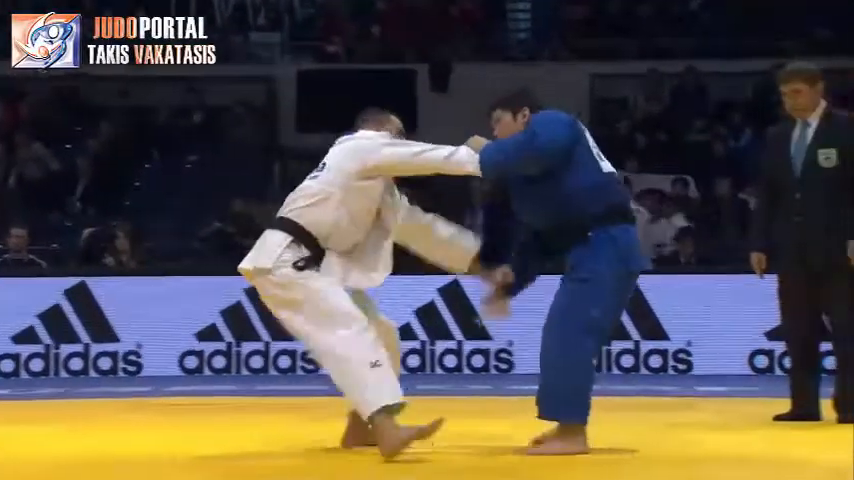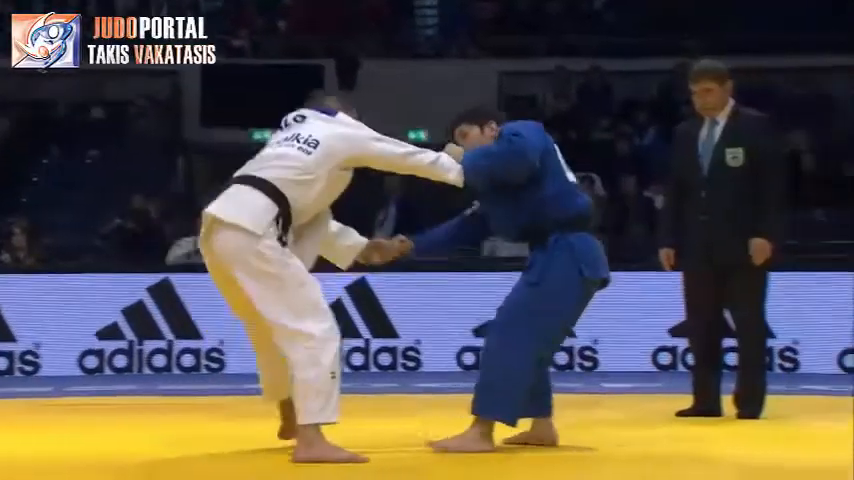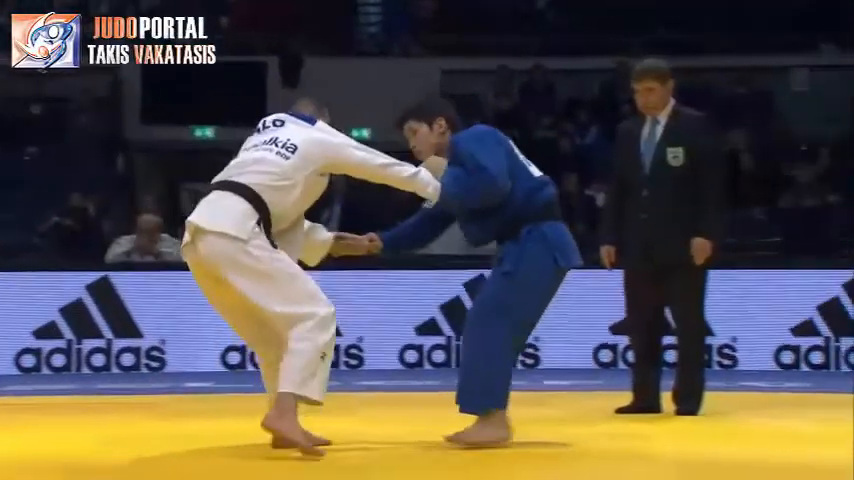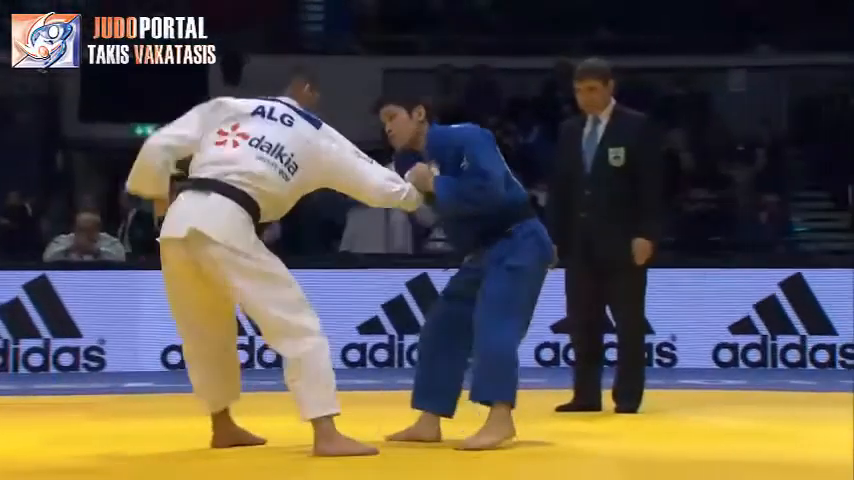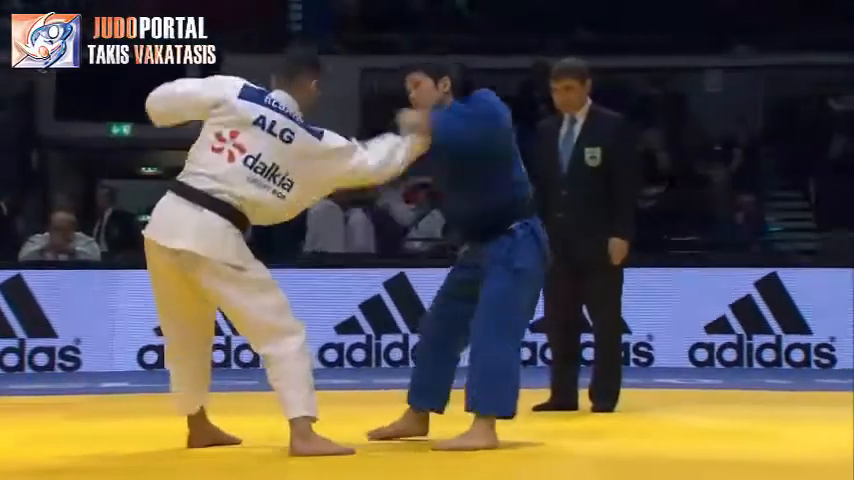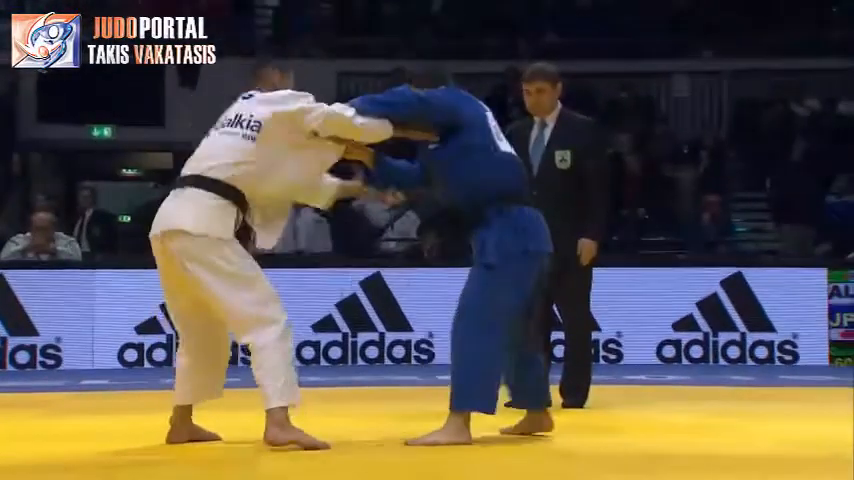
dt=0.3s
person 1, frame 1
left shoulder: (381, 188)
right shoulder: (365, 146)
left elbow: (417, 226)
right elbow: (428, 156)
left wrist: (475, 254)
right wrist: (481, 156)
left hip: (306, 262)
right hip: (282, 261)
left knee: (369, 332)
right knee: (348, 334)
left ankle: (359, 427)
right ankle: (387, 430)
person 1, frame 2
left shoulder: (290, 134)
right shoulder: (343, 130)
left elbow: (315, 224)
right elbow: (408, 156)
left wrist: (362, 248)
right wrist: (461, 170)
left hip: (221, 224)
right hip: (249, 228)
left knee: (277, 327)
right knee: (313, 329)
left ankle: (291, 417)
right ankle: (311, 440)
person 1, frame 3
left shoulder: (263, 136)
right shoulder: (319, 136)
left elbow: (287, 221)
right elbow: (383, 166)
left wrist: (332, 242)
right wrist: (437, 185)
left hip: (201, 231)
right hip: (233, 231)
left knee: (269, 331)
right knee: (313, 316)
left ankle: (285, 426)
right ankle: (284, 417)
person 1, frame 4
left shoulder: (227, 108)
right shoulder: (317, 138)
left elbow: (157, 147)
right elbow: (374, 185)
left wrist: (157, 192)
right wrist: (413, 193)
left hip: (179, 221)
right hip: (226, 229)
left knee: (205, 331)
right knee: (296, 325)
left ankle: (223, 426)
right ankle: (326, 434)
person 1, frame 5
left shoulder: (229, 92)
right shoulder: (317, 144)
left elbow: (160, 102)
right elbow: (373, 164)
right wrist: (415, 139)
left hip: (167, 221)
right hip: (213, 237)
left knee: (186, 334)
right knee: (281, 330)
left ankle: (199, 426)
right ankle: (302, 434)
person 1, frame 6
left shoulder: (246, 109)
right shoulder: (281, 106)
left elbow: (290, 174)
right elbow: (335, 117)
left wrist: (342, 188)
right wrist: (390, 127)
left hip: (172, 220)
right hip: (201, 225)
left knee: (201, 332)
right knee: (265, 319)
left ankle: (181, 424)
right ankle: (278, 423)
person 2, frame 1
left shoulder: (552, 124)
right shoulder: (533, 180)
left elbow: (535, 153)
right elbow: (535, 239)
left wrist: (488, 152)
right wrist: (509, 277)
left hip: (605, 245)
right hip: (595, 247)
left knee: (566, 333)
right knee: (569, 334)
left ankle: (571, 434)
right ankle: (569, 428)
person 2, frame 2
left shoulder: (521, 133)
right shoulder: (496, 180)
left elbow: (516, 157)
right elbow: (467, 228)
left wrist: (469, 163)
right wrist: (413, 246)
left hip: (566, 253)
right hip: (565, 254)
left knee: (509, 335)
right knee: (527, 338)
left ankle: (481, 433)
right ankle: (542, 426)
person 2, frame 3
left shoulder: (478, 140)
right shoulder: (454, 168)
left elbow: (492, 187)
right elbow: (431, 221)
left wrist: (445, 176)
right wrist: (382, 241)
left hip: (539, 242)
right hip: (523, 245)
left knee: (485, 329)
right knee: (483, 331)
left ankle: (494, 422)
right ankle: (488, 423)
person 2, frame 4
left shoulder: (465, 139)
right shoulder: (412, 161)
left elbow: (489, 191)
left wrist: (434, 185)
left hip: (516, 241)
right hip: (483, 251)
left knee: (493, 326)
right knee: (441, 330)
left ankle: (500, 421)
right ankle: (428, 423)
person 2, frame 5
left shoulder: (483, 106)
right shoulder: (443, 132)
left elbow: (487, 124)
left wrist: (429, 123)
left hip: (515, 240)
right hip: (481, 244)
left knee: (492, 328)
right knee: (439, 329)
left ankle: (484, 428)
right ankle: (416, 417)
person 2, frame 6
left shoulder: (458, 105)
right shoulder: (442, 145)
left elbow: (406, 104)
right elbow: (411, 176)
left wrist: (356, 108)
right wrist: (372, 160)
left hip: (508, 229)
right hip: (499, 232)
left knee: (475, 324)
right knee: (509, 328)
left ankle: (458, 425)
right ankle: (537, 414)
person 3, frame 1
right shoulder: (777, 137)
right elbow: (767, 194)
right wrist: (760, 243)
right hip: (792, 248)
right knee: (797, 330)
right ankle: (804, 404)
person 3, frame 2
left shoulder: (755, 126)
right shoulder: (685, 133)
left elbow: (772, 185)
right elbow: (676, 190)
left wrist: (765, 234)
right wrist: (669, 239)
left hip: (742, 244)
right hip: (697, 245)
left knee: (749, 325)
right knee: (701, 327)
left ankle: (749, 402)
right ankle: (706, 401)
person 3, frame 3
left shoulder: (696, 126)
right shoulder: (627, 131)
left elbow: (711, 185)
right elbow: (617, 188)
left wrist: (705, 233)
right wrist: (609, 236)
left hip: (681, 242)
right hip: (637, 243)
left knee: (688, 323)
right knee: (641, 323)
left ankle: (688, 398)
right ankle: (645, 396)
person 3, frame 4
left shoulder: (637, 127)
right shoulder: (569, 131)
left elbow: (651, 186)
right elbow: (559, 187)
left wrist: (646, 233)
right wrist: (553, 235)
left hip: (622, 241)
right hip: (579, 242)
left knee: (629, 321)
right knee: (582, 322)
left ankle: (627, 396)
right ankle: (586, 395)
person 3, frame 5
left shoulder: (613, 126)
right shoulder: (545, 130)
left elbow: (628, 185)
right elbow: (535, 185)
left wrist: (622, 233)
left hip: (599, 241)
right hip: (556, 240)
left knee: (606, 320)
right knee: (559, 321)
left ankle: (604, 395)
right ankle: (563, 394)
person 3, frame 6
left shoulder: (583, 130)
right shoulder: (516, 132)
left elbow: (597, 187)
left wrist: (591, 234)
left hip: (569, 242)
left knee: (575, 320)
left ankle: (574, 391)
